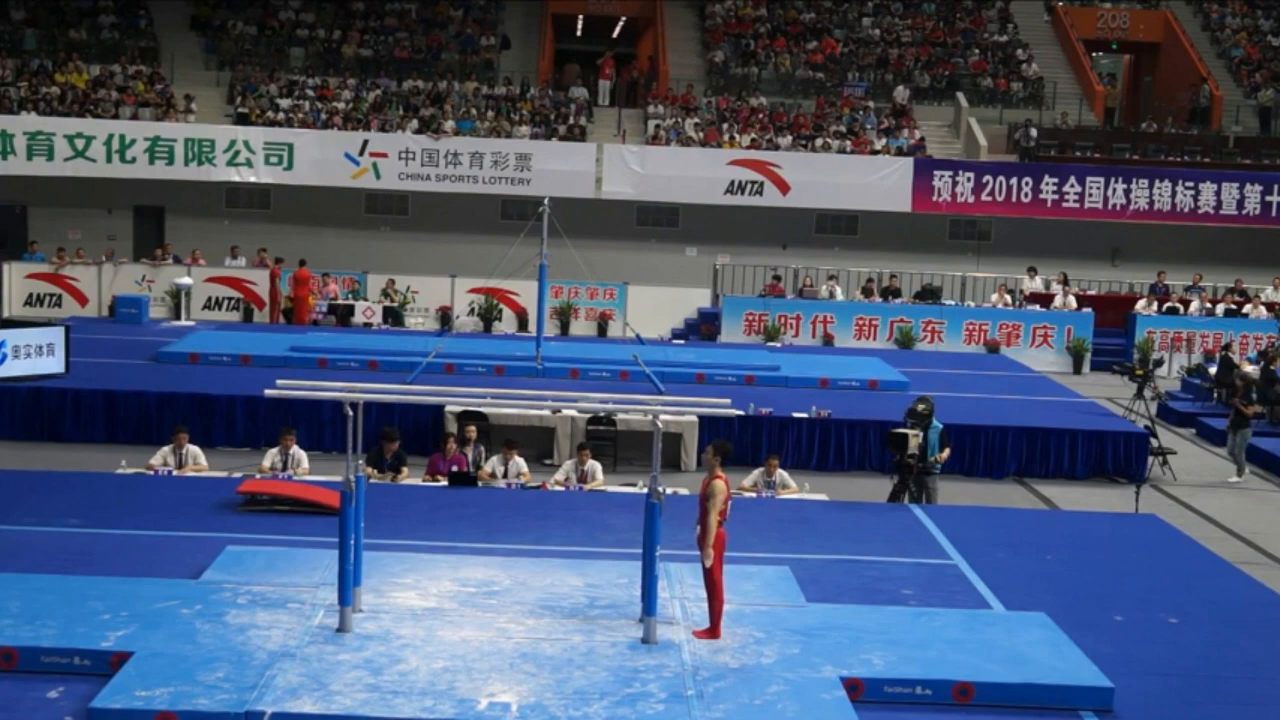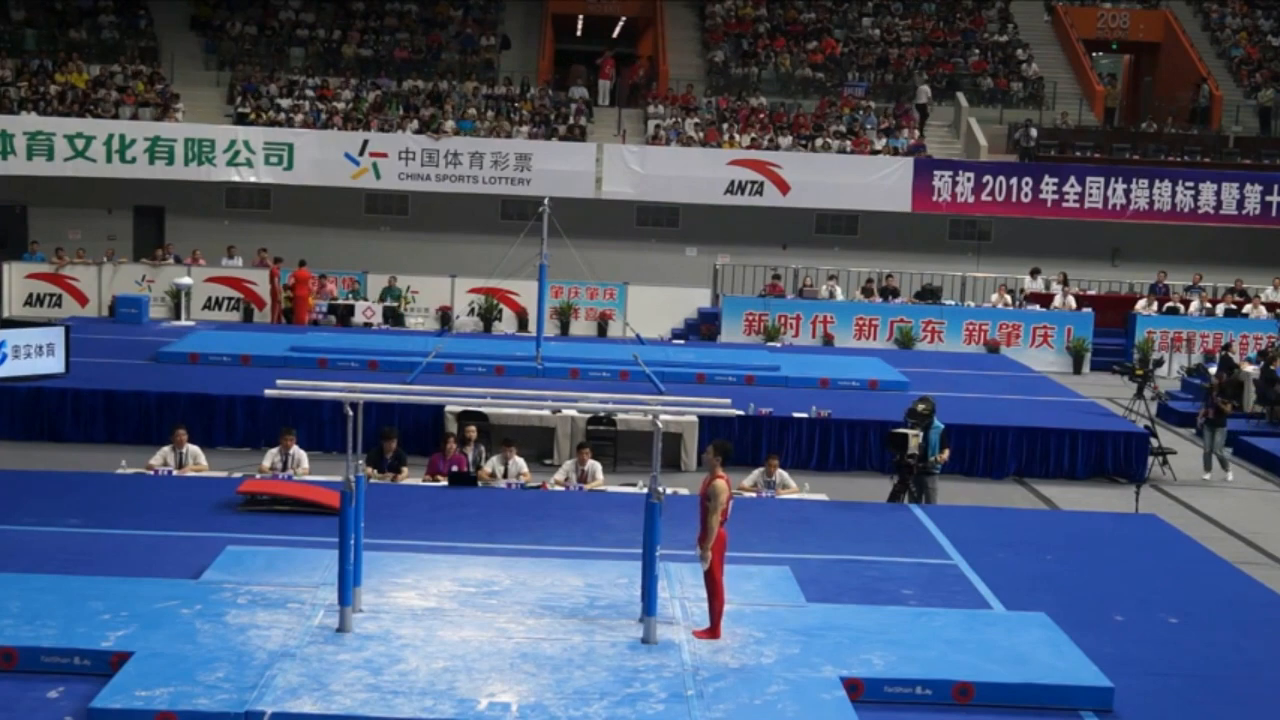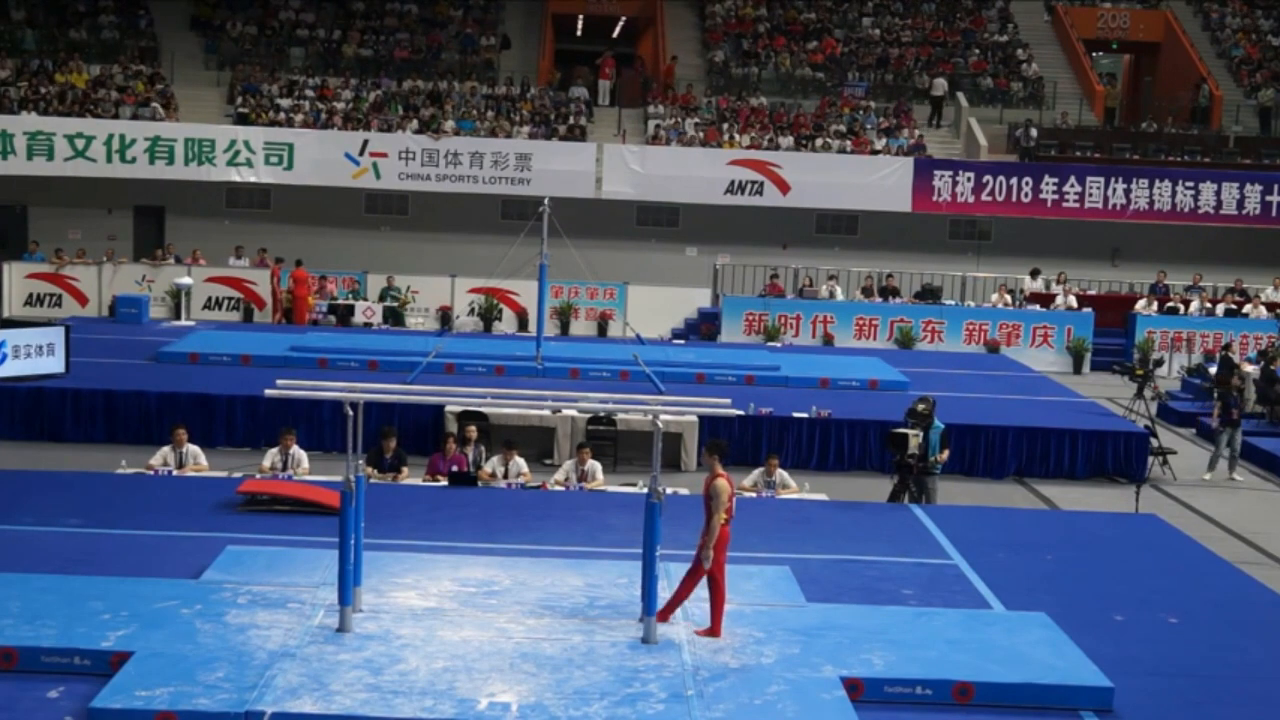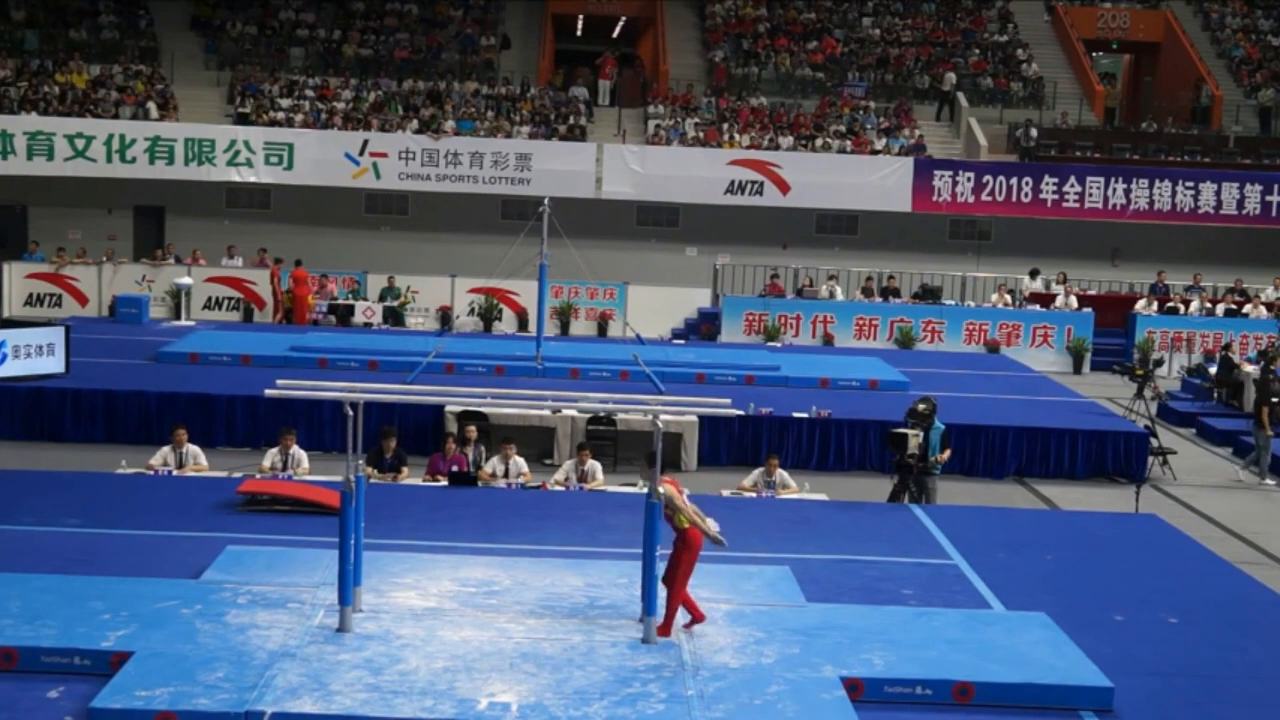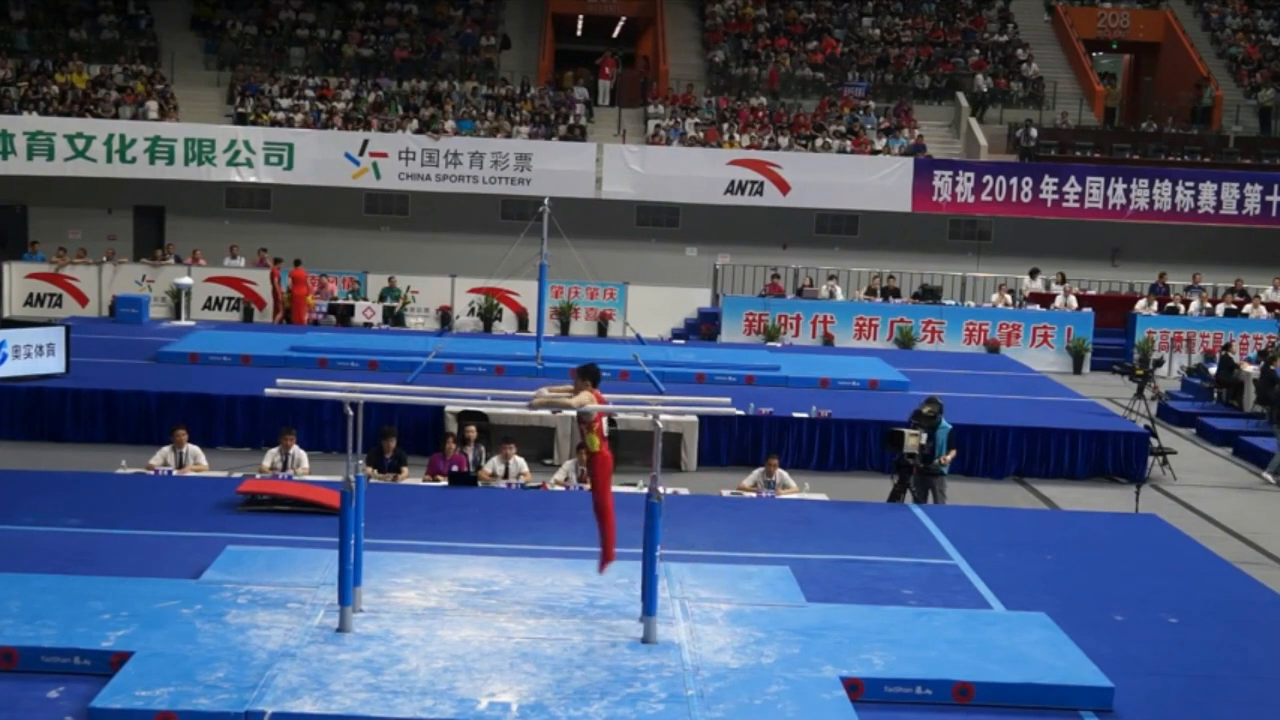
dt=1s
person 1, frame 1
left shoulder: (717, 484)
right shoulder: (710, 478)
left elbow: (713, 516)
left wrist: (708, 545)
right wrist: (698, 525)
left hip: (713, 537)
right hip: (708, 536)
left knee: (714, 584)
right knee: (710, 584)
left ankle: (714, 630)
right ankle: (712, 627)
person 1, frame 2
left shoulder: (718, 484)
right shoulder: (711, 478)
left elbow: (715, 518)
left wrist: (707, 547)
right wrist: (702, 540)
left hip: (714, 538)
right hip: (709, 536)
left knee: (714, 584)
right knee: (711, 584)
left ankle: (714, 630)
right ankle: (713, 627)
person 1, frame 3
left shoulder: (719, 483)
right shoulder: (713, 478)
left elbow: (717, 518)
left wrist: (708, 548)
right wrist: (704, 538)
left hip: (716, 536)
right hip: (715, 535)
left knee: (692, 577)
right knee: (716, 582)
left ankle: (664, 614)
right ankle: (715, 628)
person 1, frame 4
left shoulder: (663, 489)
right shoulder: (668, 483)
left elbow: (687, 512)
right elbow: (689, 507)
left wrist: (708, 534)
right wrist: (706, 523)
left hip: (689, 538)
right hip: (689, 536)
left knee: (674, 583)
right knee: (670, 579)
left ankle: (666, 628)
right ankle: (696, 614)
person 1, frame 5
left shoulder: (587, 398)
right shoulder: (593, 395)
left elbow: (570, 403)
right elbow: (571, 390)
left wrist: (540, 403)
right wrist: (547, 391)
left hip: (598, 459)
right hip: (600, 456)
left knee: (602, 507)
right knee: (603, 508)
left ankle: (607, 552)
right ankle: (607, 552)
